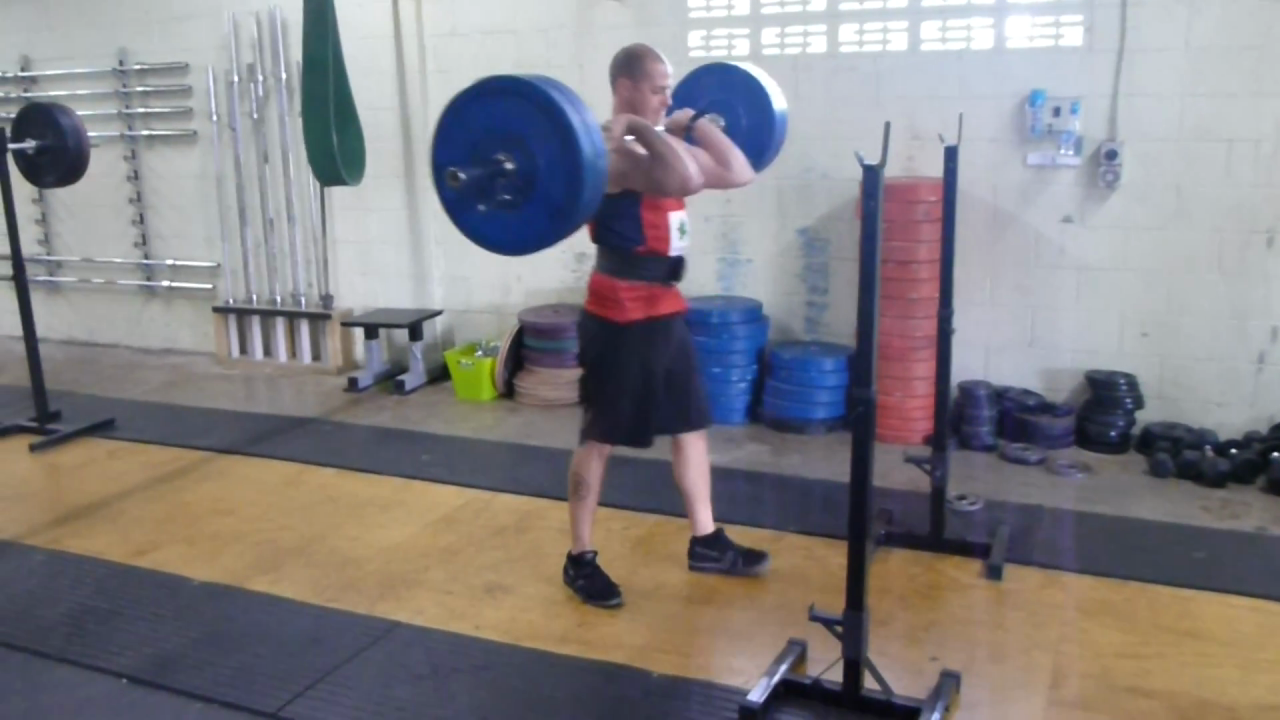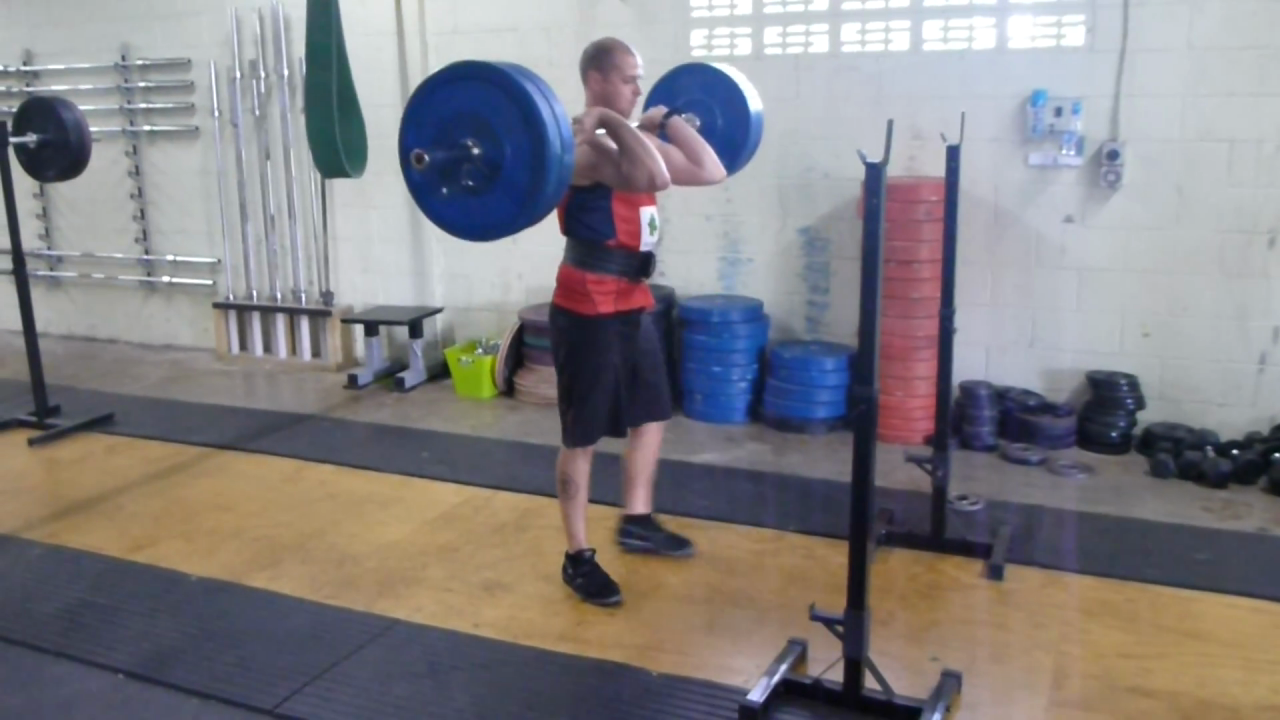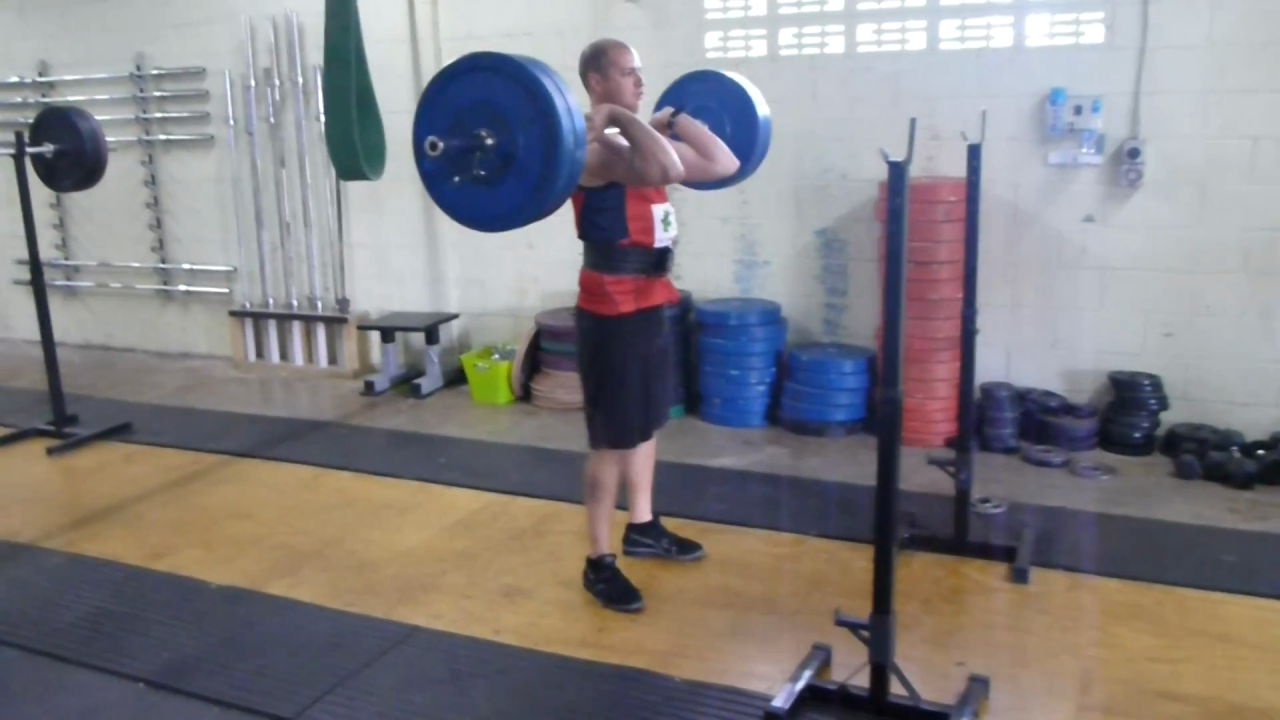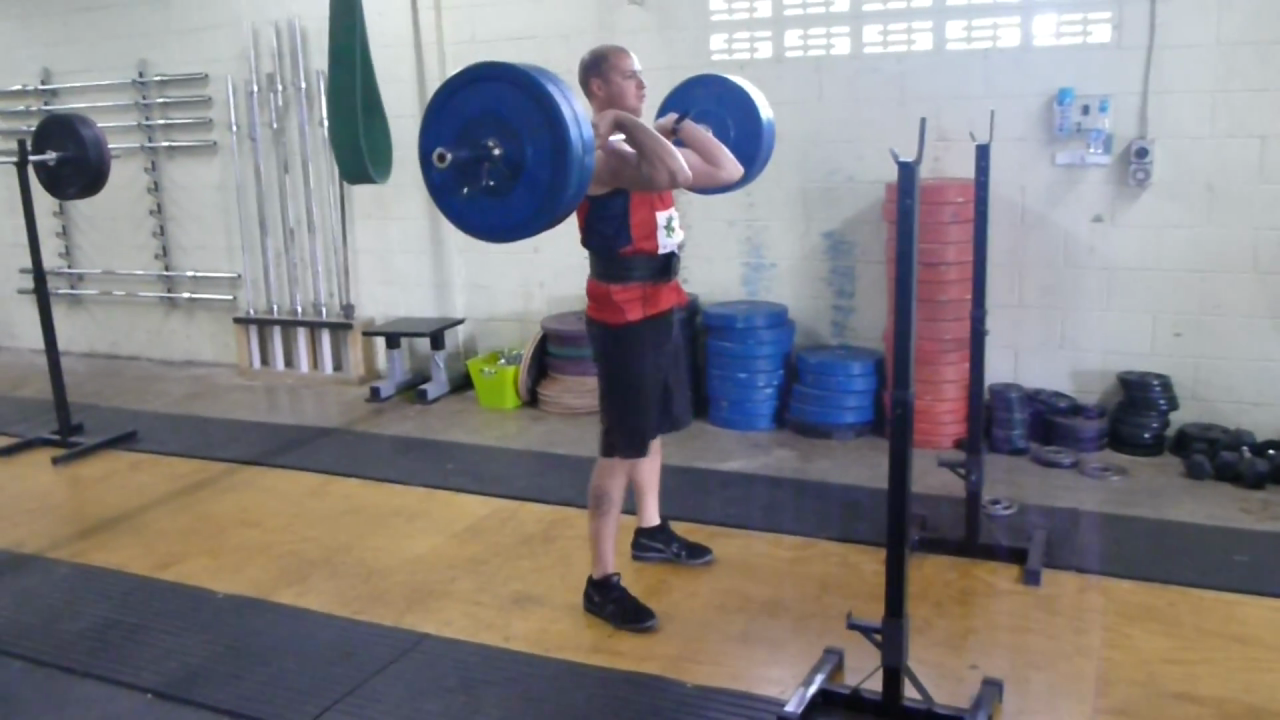
dt=0.3s
person 1, frame 1
left shoulder: (662, 146)
right shoulder: (612, 155)
left elbow: (739, 174)
right elbow: (686, 181)
left wrist: (694, 122)
right wrist: (635, 129)
left hip: (664, 310)
right hip: (620, 317)
left knee: (690, 426)
right knee: (600, 438)
left ankle: (707, 540)
right ankle: (580, 557)
person 1, frame 2
left shoulder: (632, 141)
right shoulder: (582, 147)
left elbow: (712, 172)
right elbow: (655, 179)
left wrist: (668, 120)
right wrist: (610, 122)
left hip: (630, 306)
right hip: (587, 311)
left knee: (648, 418)
right knee: (583, 437)
left ankle: (637, 520)
right ankle: (577, 556)
person 1, frame 3
left shoulder: (641, 140)
right shoulder: (593, 147)
left elbow: (722, 163)
right elbow: (665, 169)
left wrist: (674, 119)
right wrist: (619, 118)
left hip: (649, 303)
right hip: (612, 311)
left knee: (645, 425)
right knee: (613, 439)
left ankle: (642, 527)
right ankle: (599, 561)
person 1, frame 4
left shoulder: (643, 145)
right shoulder: (598, 155)
left elbow: (728, 171)
right elbow: (674, 177)
left wrist: (680, 123)
right wrist: (626, 124)
left hip: (659, 308)
right hip: (621, 317)
left knee: (653, 430)
right knee: (620, 449)
left ankle: (652, 532)
right ankle: (602, 582)
